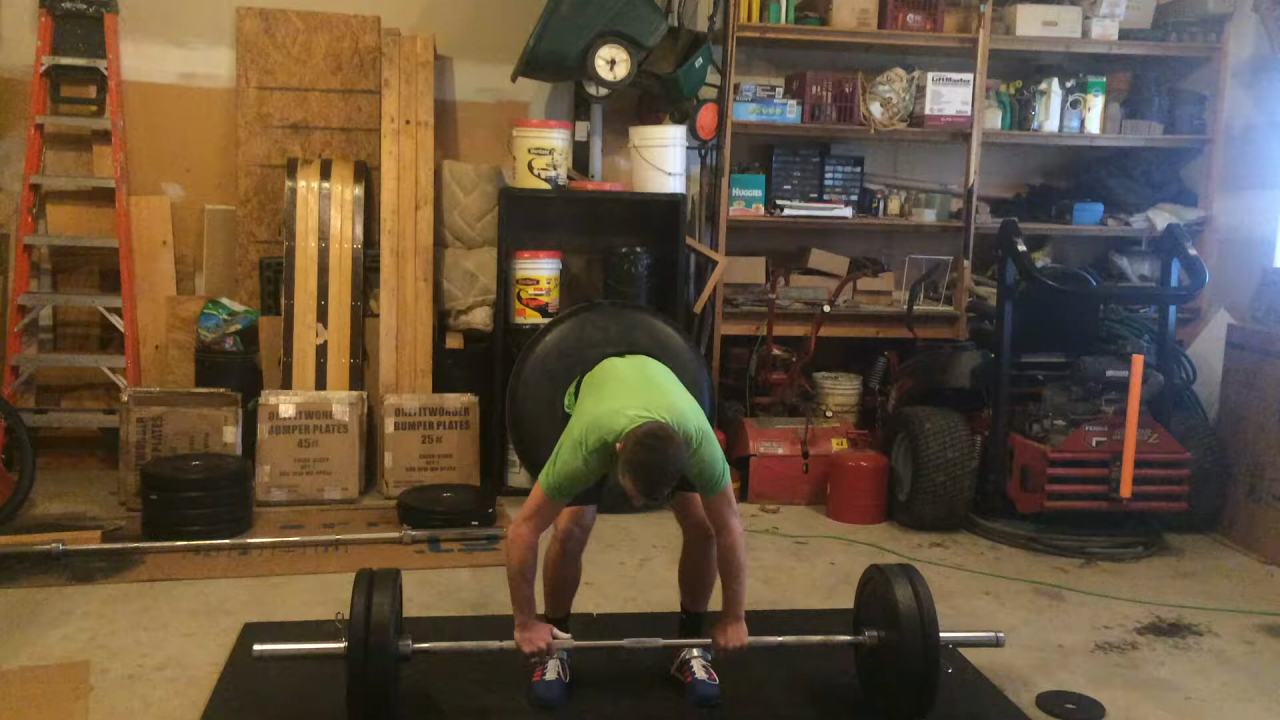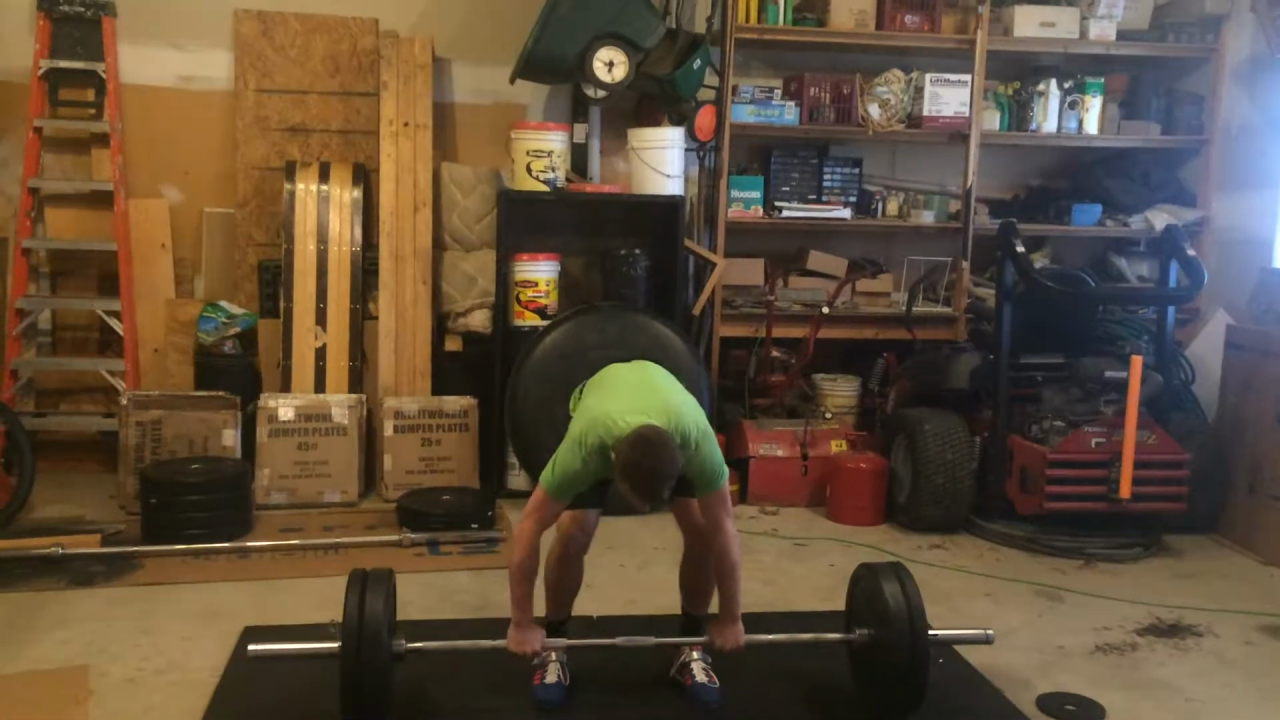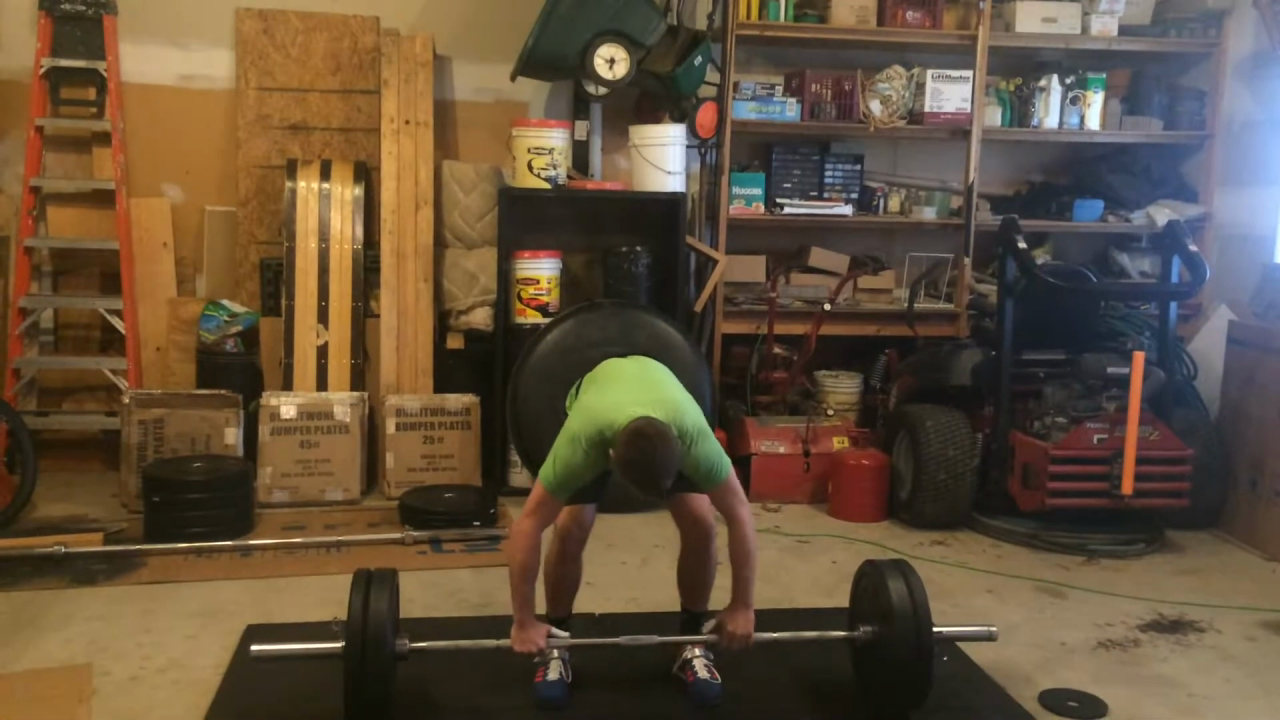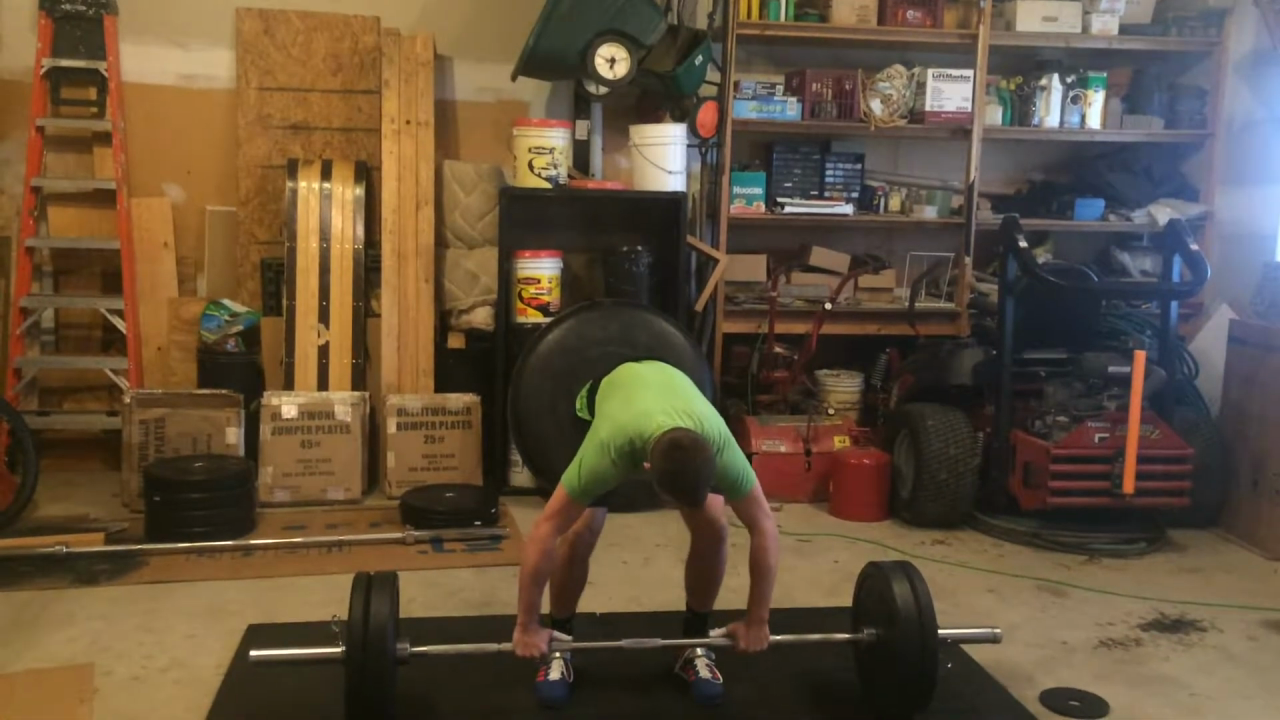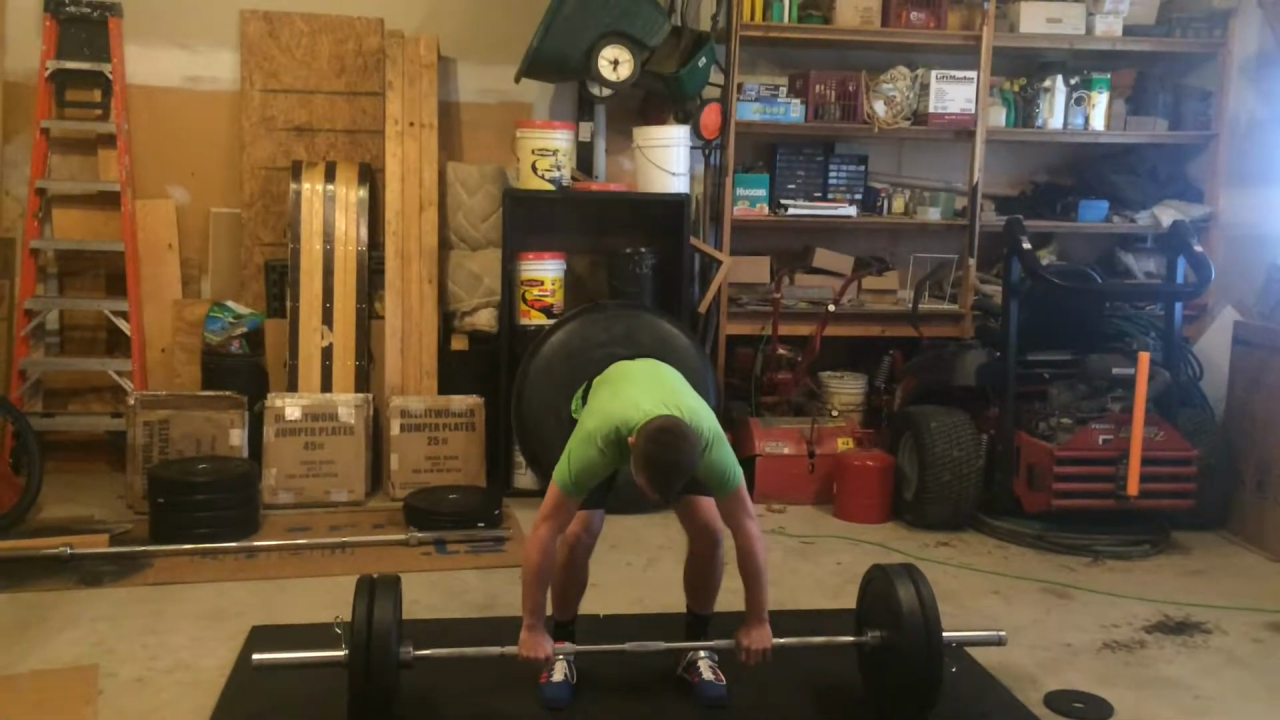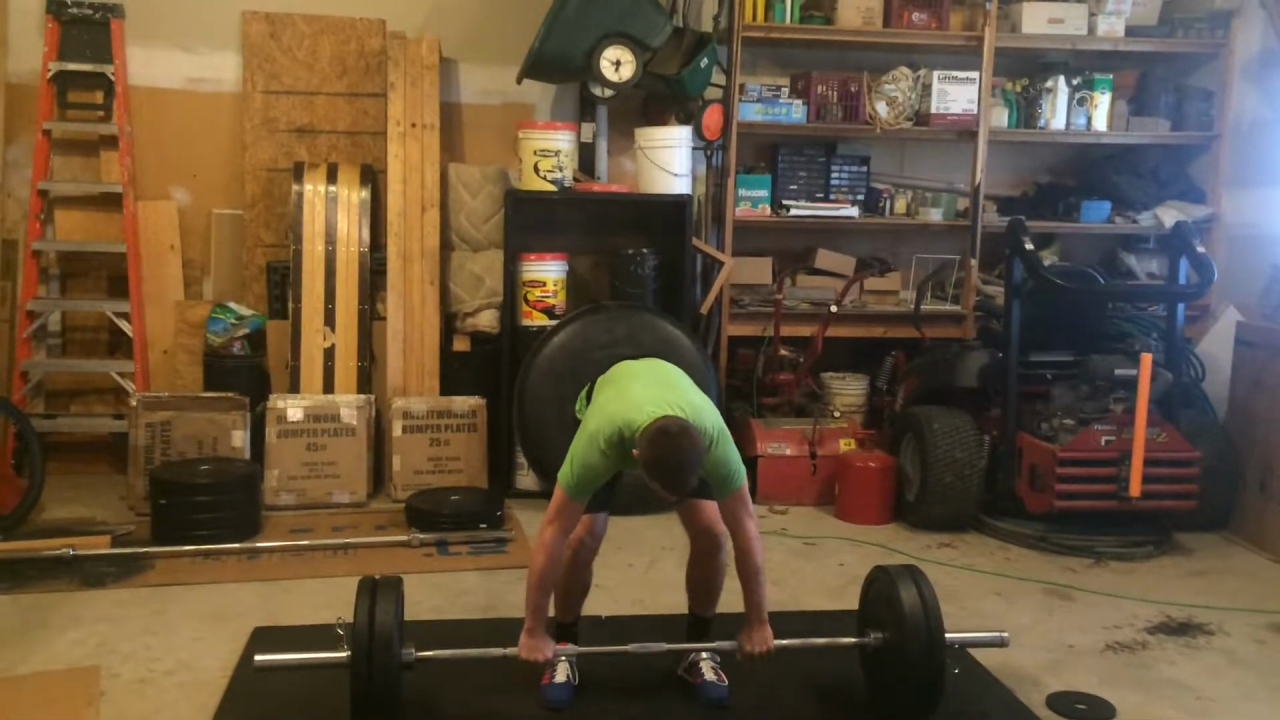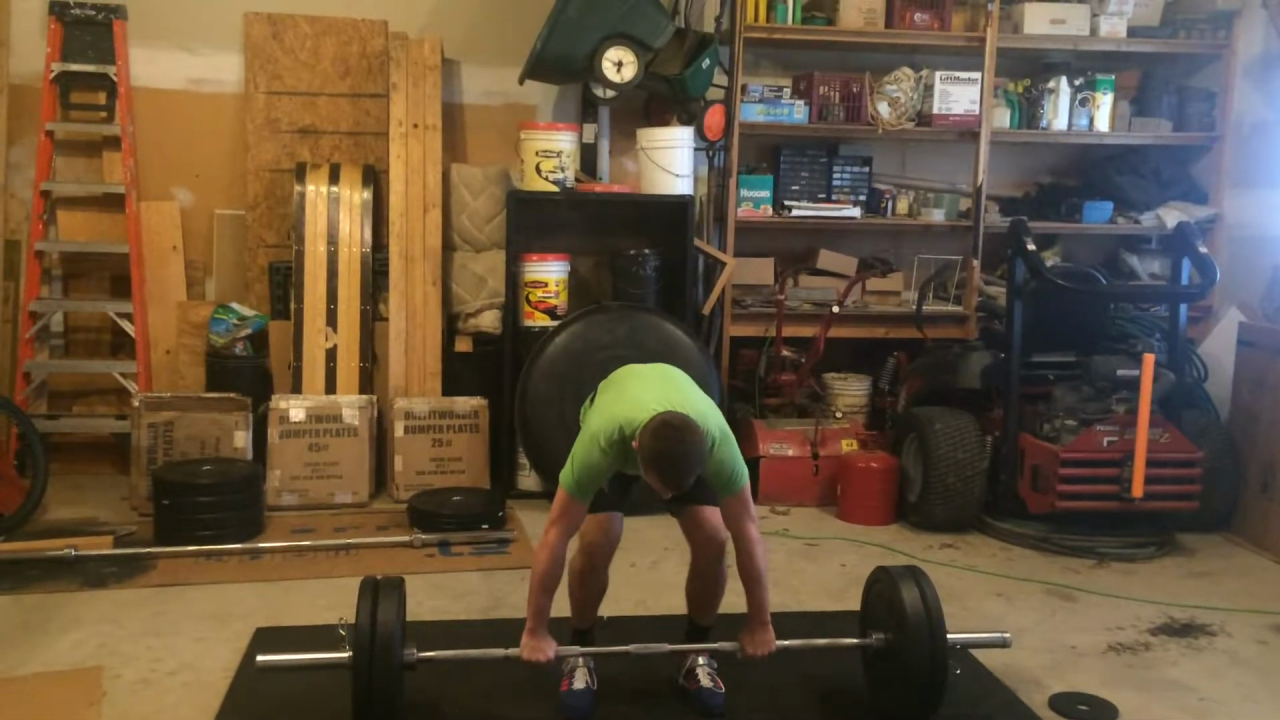
dt=0.7s
person 1, frame 1
left shoulder: (699, 443)
right shoulder: (585, 447)
left elbow: (729, 527)
right elbow: (522, 529)
left wrist: (734, 618)
right wrist: (525, 623)
left knee: (702, 527)
right knee: (570, 531)
left ankle: (690, 646)
right ankle: (555, 647)
person 1, frame 2
left shoulder: (698, 444)
right shoulder: (585, 447)
left elbow: (722, 529)
right elbow: (529, 527)
left wrist: (730, 618)
right wrist: (521, 622)
right hip: (597, 411)
left knee: (702, 531)
right knee: (571, 536)
left ankle: (691, 649)
right ankle: (553, 649)
person 1, frame 3
left shoulder: (695, 438)
right shoulder: (582, 440)
left elbow: (739, 516)
right elbow: (527, 526)
left wrist: (742, 606)
right wrist: (523, 622)
right hip: (595, 399)
left knee: (701, 526)
right knee: (569, 530)
left ankle: (693, 644)
right ankle: (556, 646)
person 1, frame 4
left shoulder: (720, 448)
right shoulder: (609, 449)
left elbow: (764, 527)
right elbow: (545, 531)
left wrist: (757, 620)
right wrist: (527, 625)
left knee: (713, 529)
right knee: (579, 533)
left ankle: (695, 644)
right ankle: (559, 645)
person 1, frame 5
left shoulder: (709, 442)
right shoulder: (594, 440)
left elbow: (745, 526)
right elbow: (546, 529)
left wrist: (758, 621)
right wrist: (533, 628)
left knee: (709, 532)
right knee: (577, 536)
left ankle: (697, 647)
right ankle: (562, 647)
person 1, frame 6
left shoulder: (714, 440)
right shoulder: (600, 441)
left elbow: (744, 529)
right elbow: (553, 533)
left wrist: (757, 623)
right wrist: (534, 630)
left knee: (711, 535)
right knee: (581, 540)
left ankle: (698, 648)
right ankle: (564, 649)
person 1, frame 7
left shoulder: (717, 442)
right shoulder: (601, 441)
left elbow: (746, 532)
right elbow: (556, 535)
left wrist: (760, 624)
right wrist: (535, 630)
left hip: (680, 415)
right hip: (612, 428)
left knee: (712, 542)
right knee: (597, 543)
left ankle: (696, 653)
right ankle: (581, 652)
